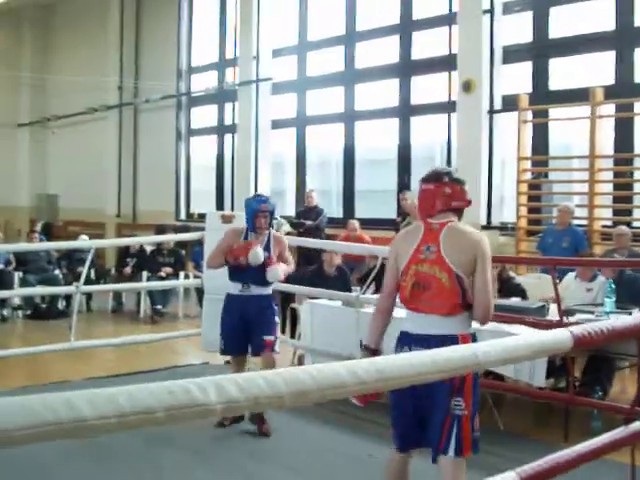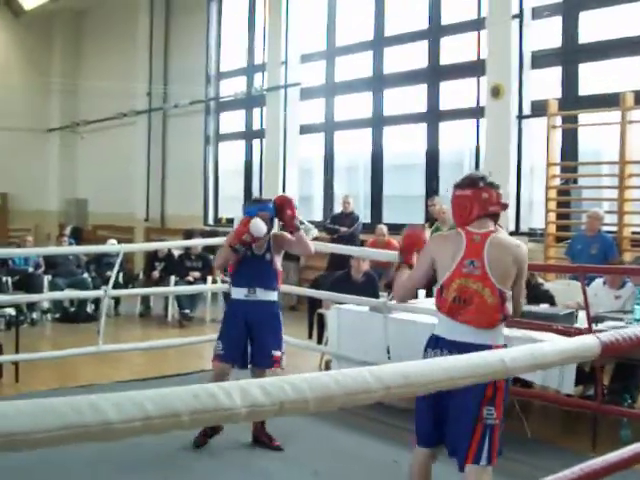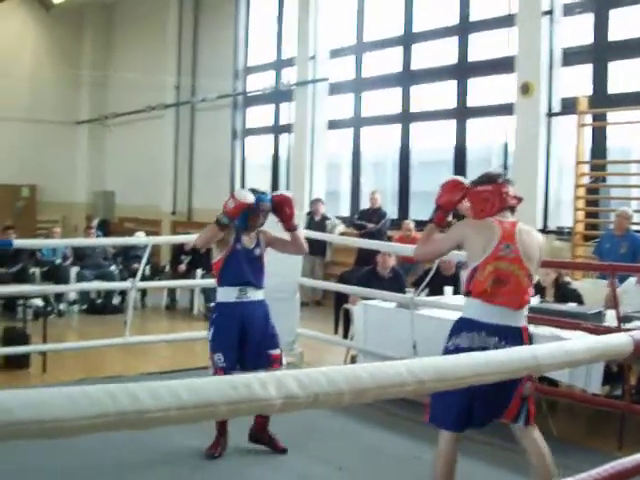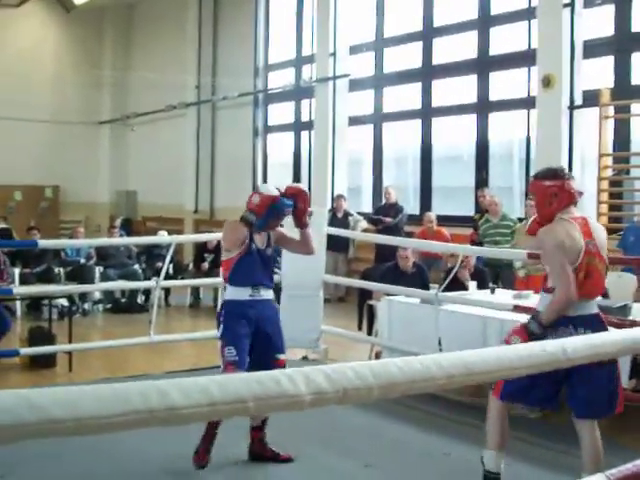
dt=0.5s
person 1, frame 1
left shoulder: (403, 238)
right shoulder: (474, 240)
left elbow: (384, 305)
right elbow: (483, 313)
left wrist: (369, 353)
left hip: (409, 345)
right hip: (452, 348)
left knee: (404, 441)
right knee: (452, 453)
person 1, frame 2
left shoulder: (440, 244)
right shoulder: (514, 250)
left elbow: (403, 291)
right elbow: (516, 309)
left wrist: (406, 260)
left hip: (441, 350)
left knee: (425, 443)
person 1, frame 3
left shoulder: (470, 229)
right shoulder: (534, 239)
left elbow: (421, 253)
left wrist: (441, 213)
left hip: (470, 332)
right hip: (512, 337)
left knee: (449, 429)
right knee: (524, 425)
person 1, frame 4
left shoulder: (550, 234)
right shoulder: (598, 230)
left elbow: (566, 294)
left wrist: (532, 328)
left hip: (556, 329)
right hip: (590, 327)
left knee: (500, 397)
right knee: (587, 421)
person 2, frame 1
left shoulder: (277, 240)
right shoulder: (234, 234)
left elbow: (289, 264)
right elbow: (210, 262)
left wrist: (282, 269)
right wrist: (233, 257)
left hip: (263, 302)
right hip: (235, 301)
left knee: (268, 358)
right knee: (236, 359)
left ankle: (258, 412)
person 2, frame 2
left shoulder: (278, 239)
right shoulder: (236, 237)
left elbow: (308, 250)
right elbow: (218, 264)
left wrist: (292, 224)
right wrist: (240, 241)
left hip: (266, 309)
right hip: (238, 307)
left knee: (261, 371)
right knee: (220, 368)
left ankle: (259, 429)
right ankle: (212, 423)
person 2, frame 3
left shoulder: (263, 237)
right shoulder: (225, 233)
left elbow: (301, 249)
right elbow: (200, 243)
left wrist: (289, 222)
right wrist: (226, 218)
left hip: (257, 308)
right hip: (227, 308)
left knee: (271, 368)
right knee: (224, 374)
left ankle: (260, 428)
right ankle: (221, 434)
person 2, frame 4
left shoulder: (273, 235)
right shoulder: (235, 228)
left elbow: (309, 249)
right elbow: (231, 244)
left wrist: (301, 218)
right wrist: (252, 215)
left hip: (266, 307)
right hip: (237, 309)
right knee: (233, 374)
left ankle: (258, 443)
right ankle: (209, 435)
